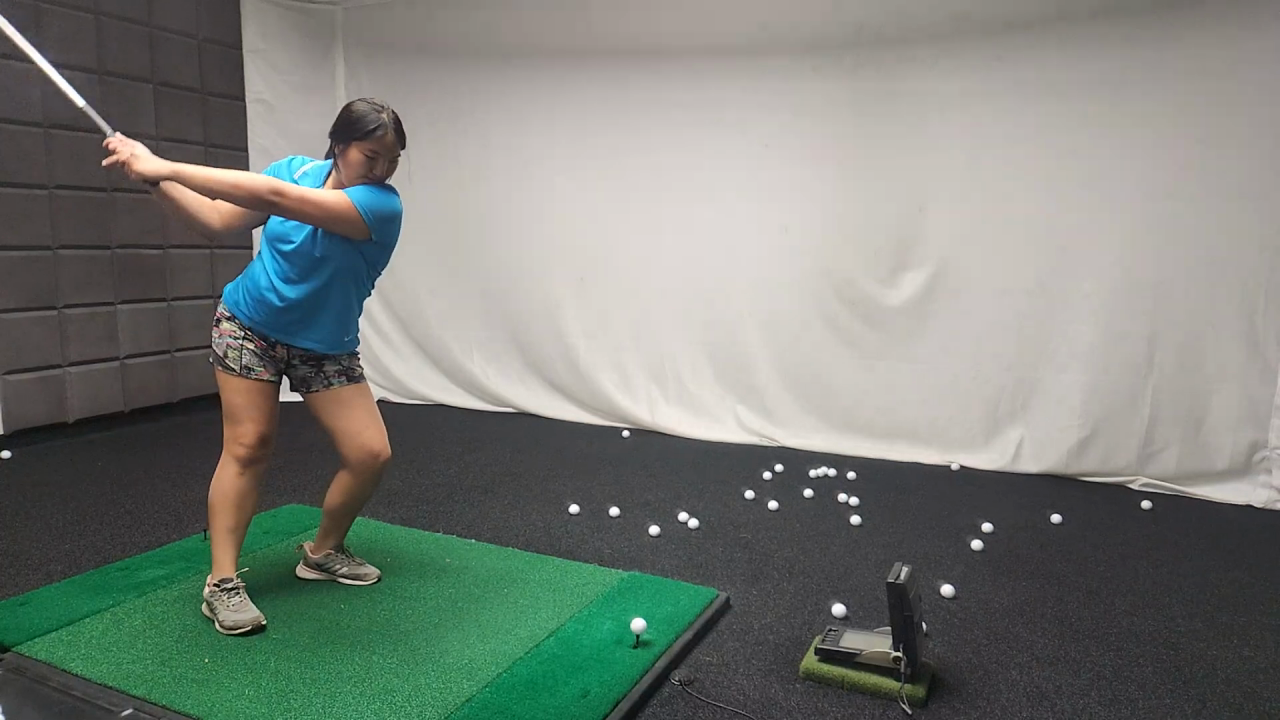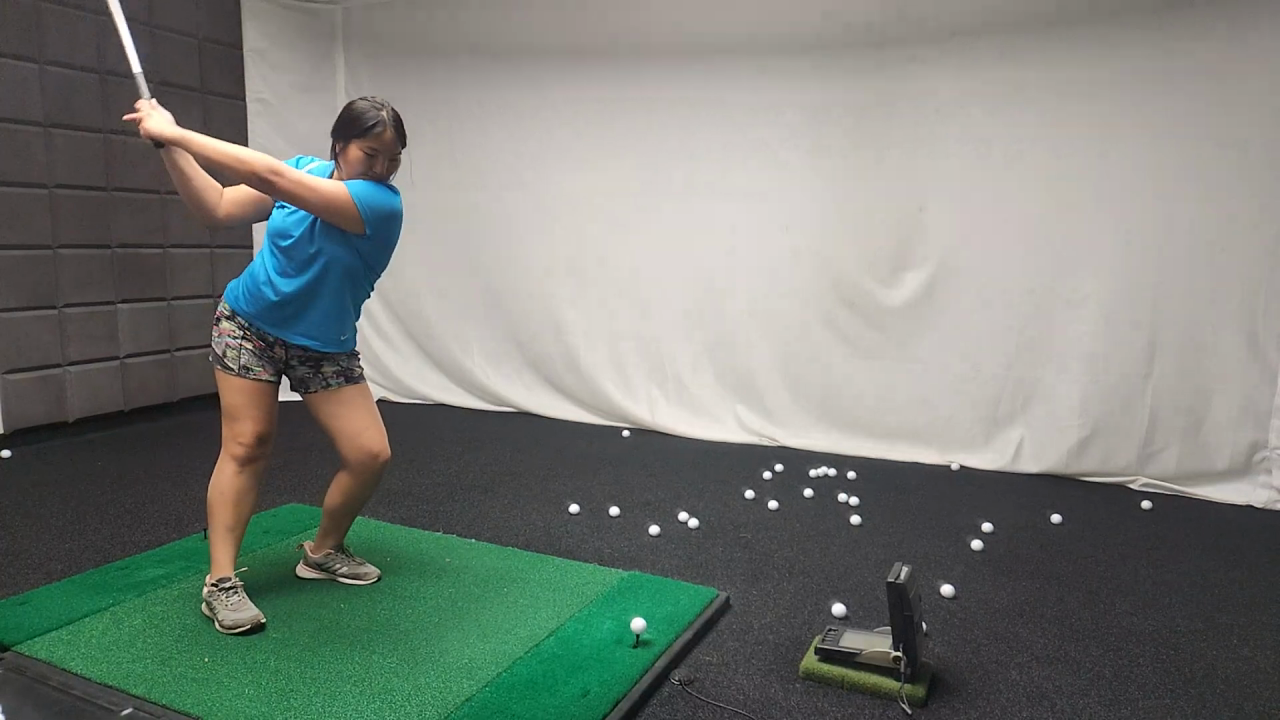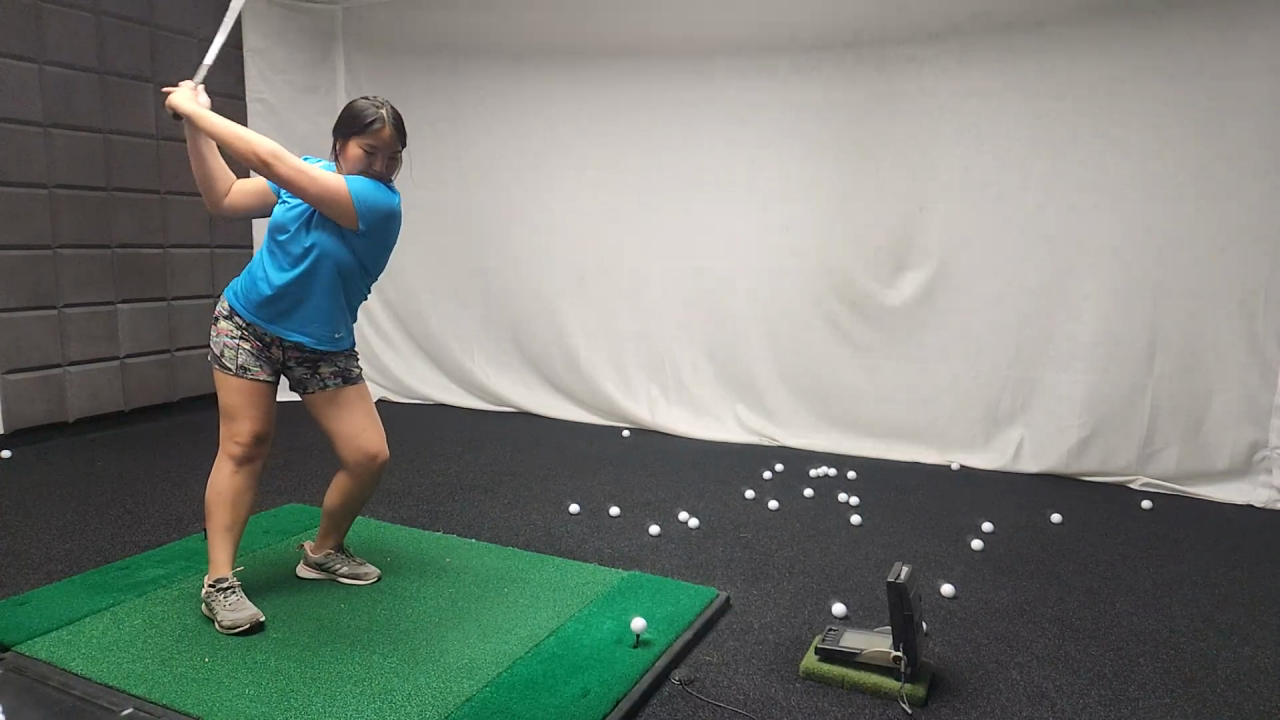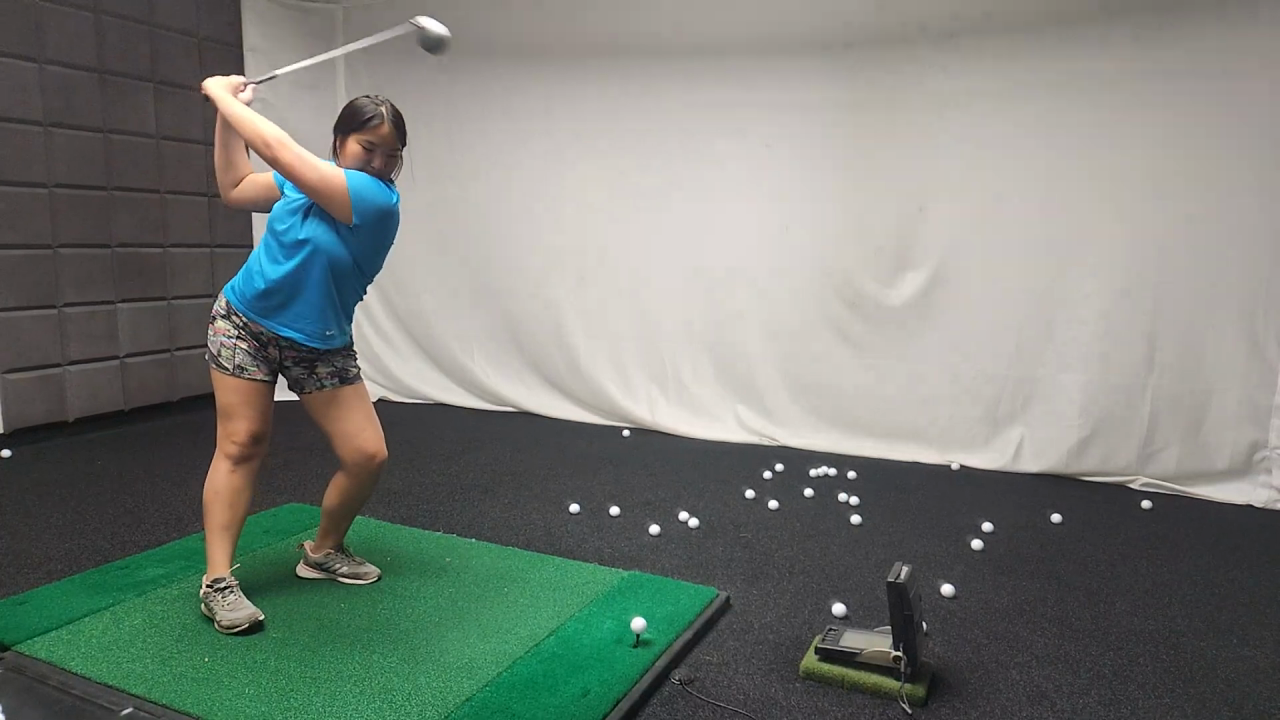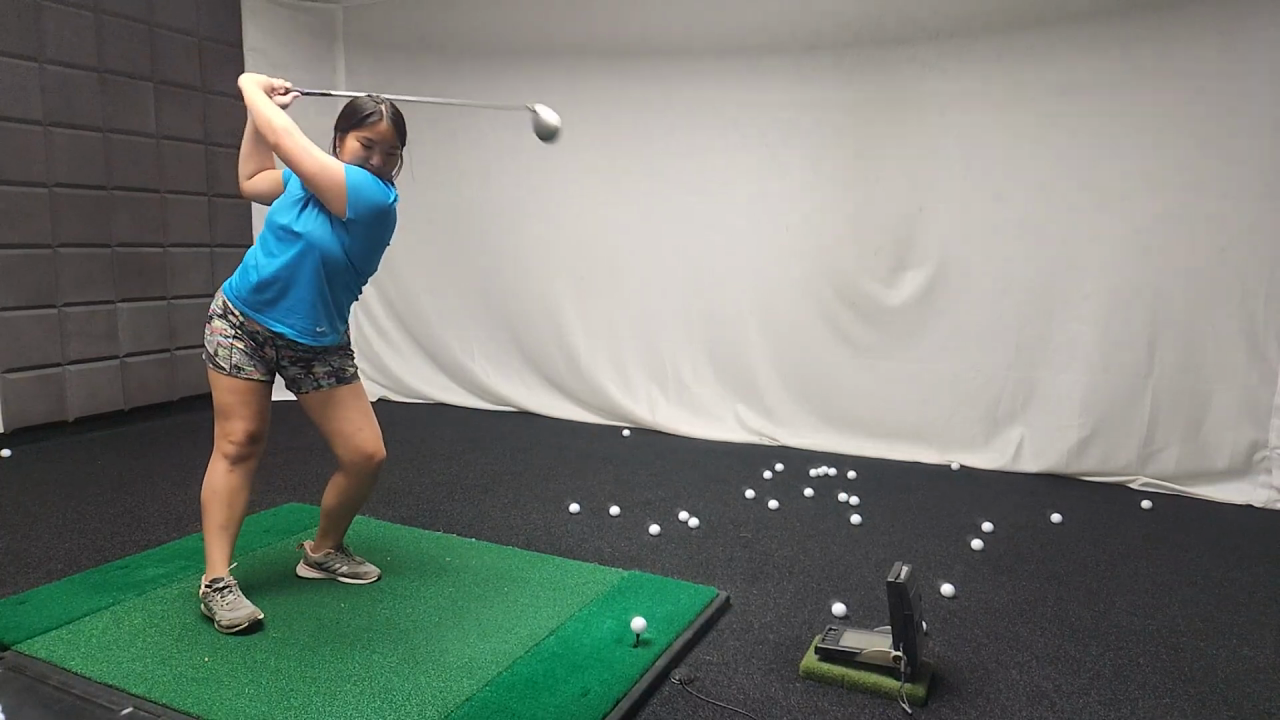
dt=0.4s
person 1, frame 1
left shoulder: (383, 205)
right shoulder: (295, 168)
left elbow: (274, 196)
right elbow: (217, 220)
left wrist: (165, 167)
right wrist: (156, 178)
left hip: (326, 346)
right hip: (248, 325)
left knee: (371, 454)
right knee: (248, 446)
left ankle: (323, 551)
right ankle: (222, 582)
person 1, frame 2
left shoulder: (384, 204)
right shoulder: (305, 168)
left elbow: (270, 175)
right elbow: (218, 209)
left wrist: (175, 132)
right wrist: (168, 146)
left hip: (325, 346)
right hip: (249, 324)
left knee: (370, 454)
right knee: (246, 445)
left ankle: (322, 551)
right ankle: (221, 581)
person 1, frame 3
left shoulder: (382, 203)
right shoulder: (308, 173)
left elbow: (272, 159)
right elbow: (224, 198)
left wrist: (194, 109)
right wrist: (194, 125)
left hip: (324, 346)
right hip: (247, 323)
left knee: (369, 455)
right knee: (244, 445)
left ankle: (322, 551)
right ankle: (219, 581)
person 1, frame 4
left shoulder: (380, 202)
right shoulder: (307, 175)
left elbow: (276, 147)
right elbow: (234, 189)
left wrist: (223, 96)
right wrist: (225, 109)
left hip: (321, 345)
right hip: (245, 321)
left knee: (367, 455)
right knee: (241, 445)
left ankle: (323, 551)
right ankle: (217, 581)
person 1, frame 5
left shoulder: (376, 199)
right shoulder: (311, 173)
left elbow: (281, 134)
right elbow: (251, 181)
left wrist: (251, 87)
right wrist: (259, 103)
left hip: (317, 344)
right hip: (242, 320)
left knee: (366, 455)
right knee: (238, 444)
left ankle: (323, 550)
right ankle: (216, 581)
